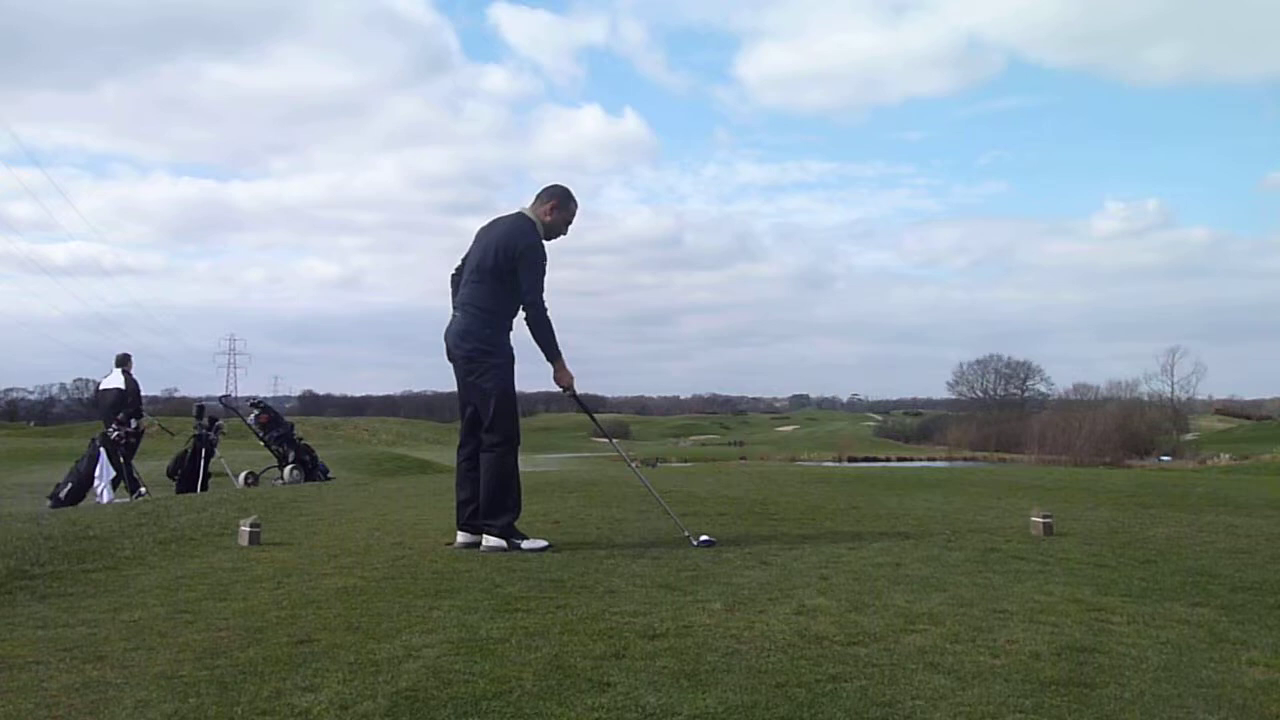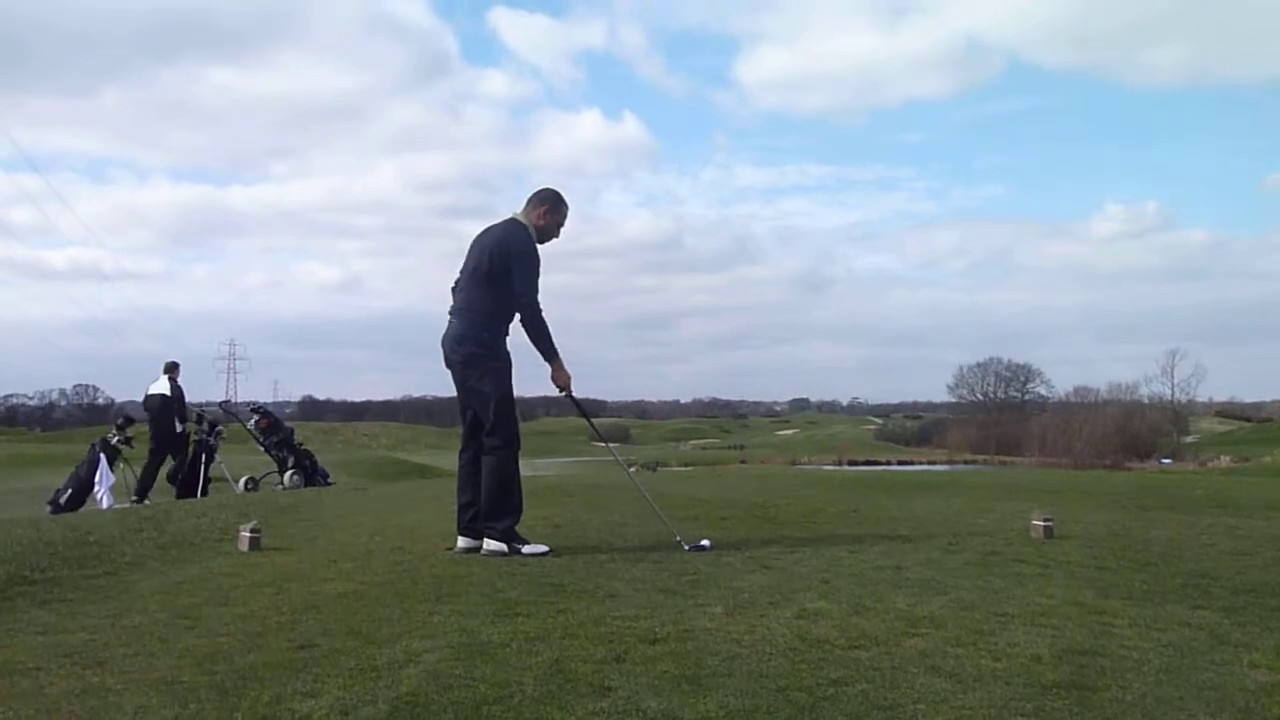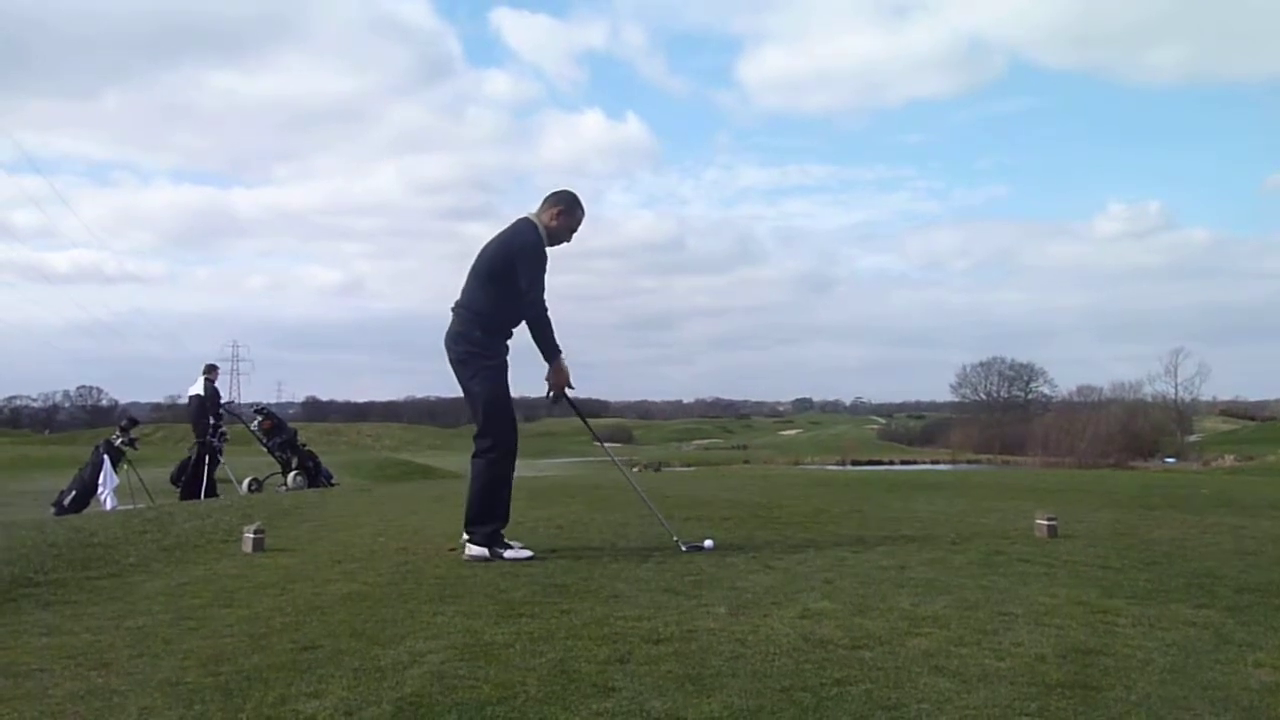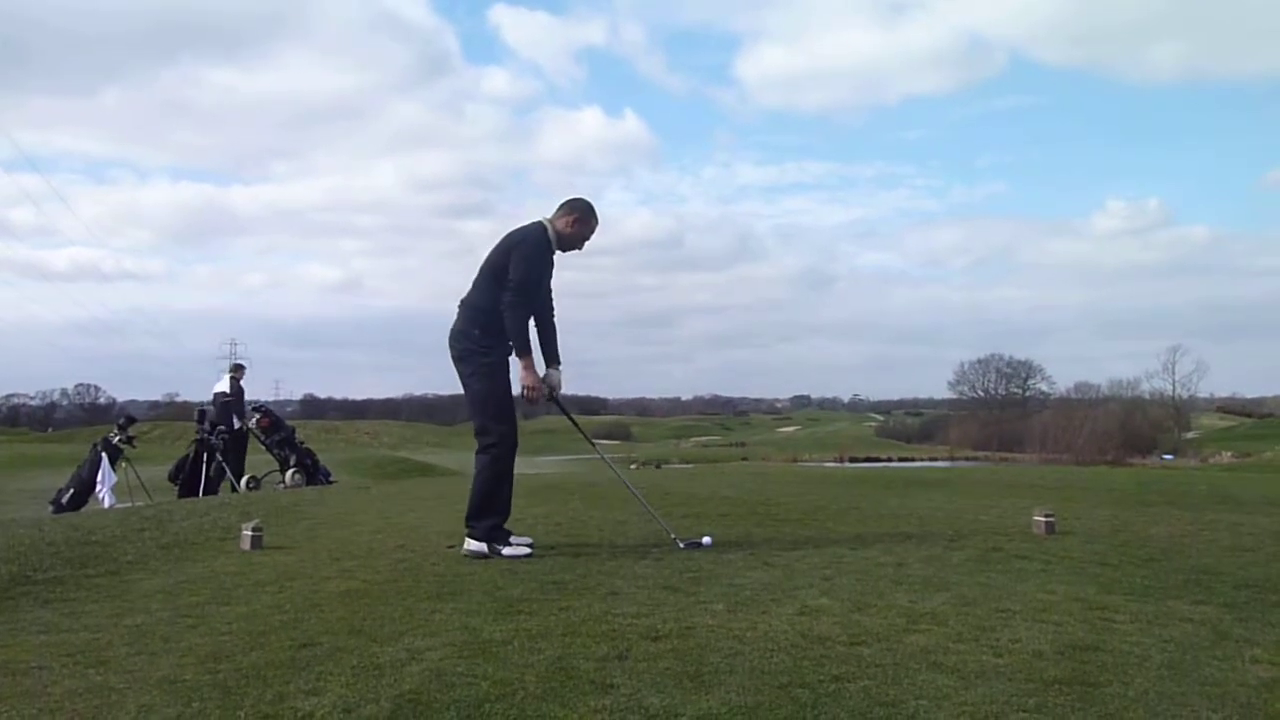
dt=0.7s
person 1, frame 1
left shoulder: (497, 227)
right shoulder: (528, 241)
left elbow: (458, 276)
right elbow: (534, 308)
right wrist: (558, 364)
left hip: (463, 337)
right hip: (485, 343)
left knee: (475, 433)
right knee: (500, 435)
left ankle: (471, 526)
right ankle: (498, 529)
person 1, frame 2
left shoulder: (493, 235)
right shoulder: (521, 245)
left elbow: (460, 287)
right elbow: (529, 310)
right wrist: (555, 363)
left hip: (460, 342)
right hip: (482, 346)
left knee: (476, 438)
right knee: (501, 439)
left ankle: (472, 530)
right ankle: (500, 533)
person 1, frame 3
left shoulder: (520, 237)
right shoulder: (529, 243)
left elbow: (531, 306)
right elbow: (532, 308)
left wrist: (555, 358)
right wrist: (555, 363)
left hip: (474, 343)
right hip: (477, 345)
left knee: (500, 437)
right knee: (496, 440)
left ankle: (481, 528)
right ankle: (482, 538)
person 1, frame 4
left shoulder: (540, 250)
right shoulder: (532, 242)
left elbow: (543, 313)
right elbow: (513, 303)
left wrist: (553, 367)
right wrist: (527, 365)
left hip: (485, 344)
right hip: (477, 343)
left knee: (502, 438)
right knee: (498, 437)
left ankle: (491, 528)
right ankle: (480, 533)
